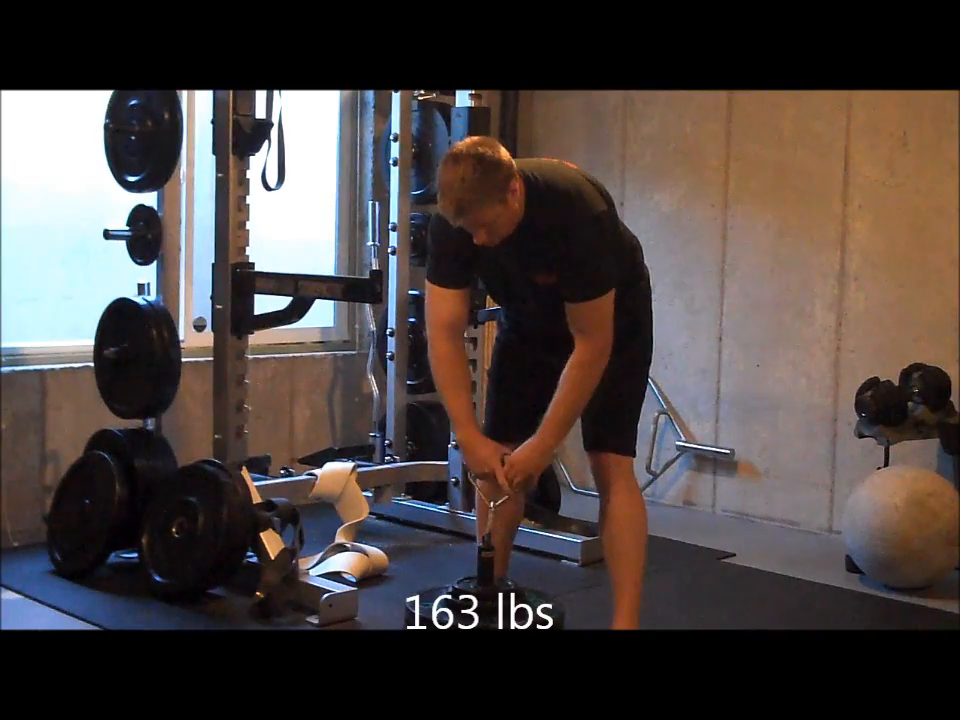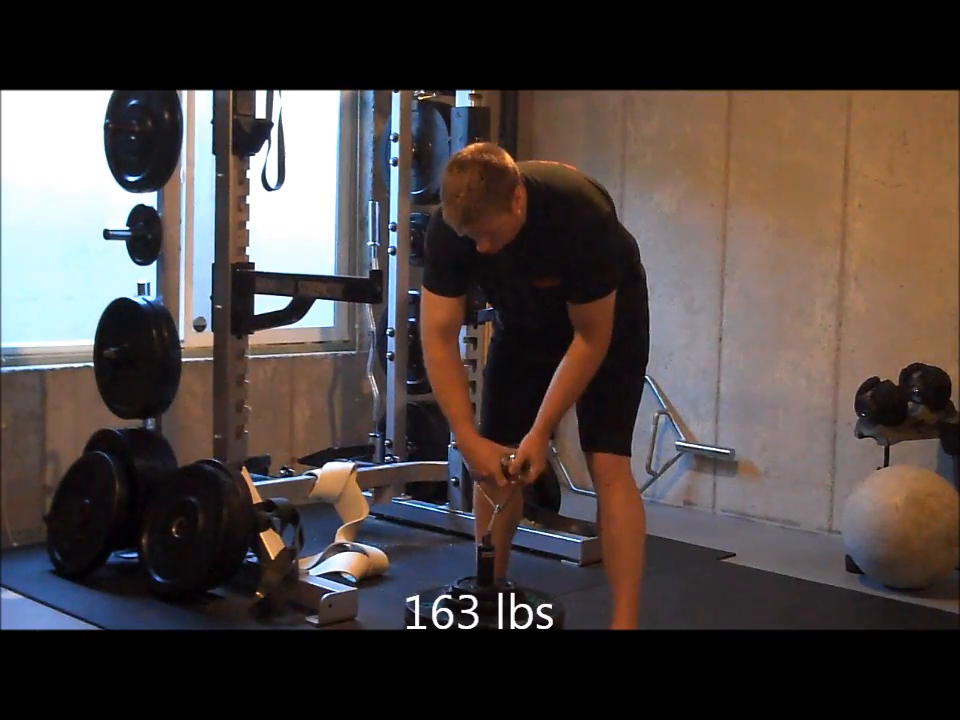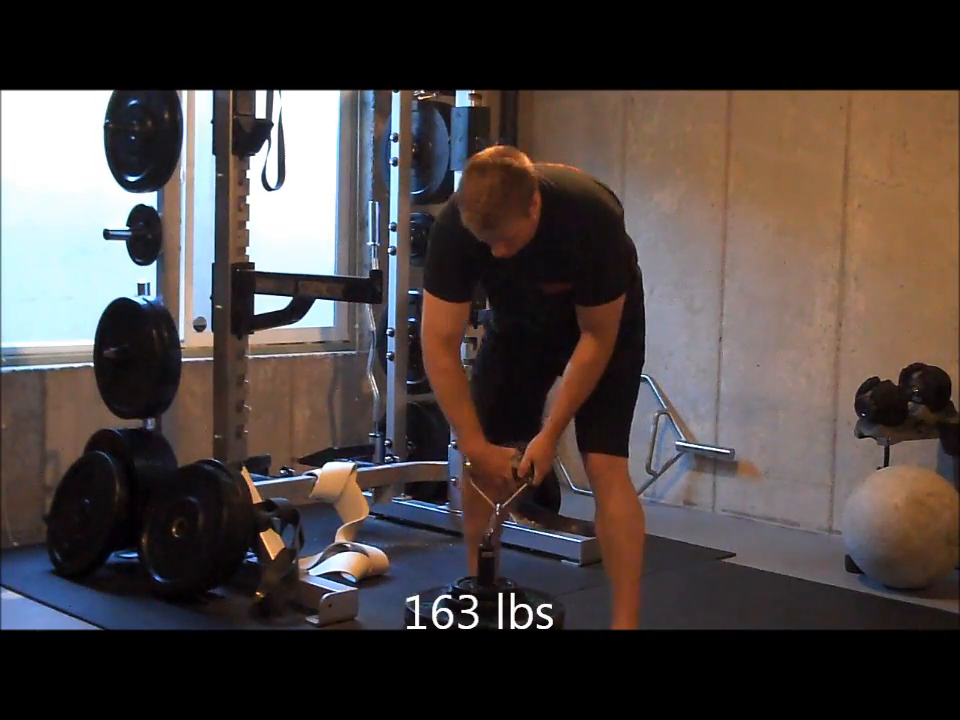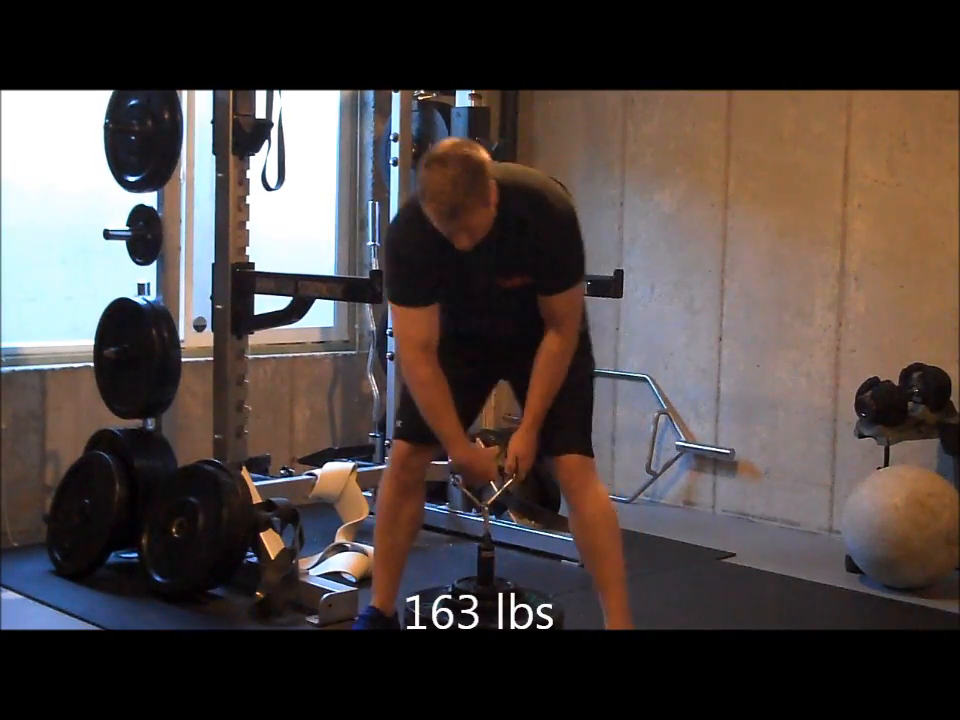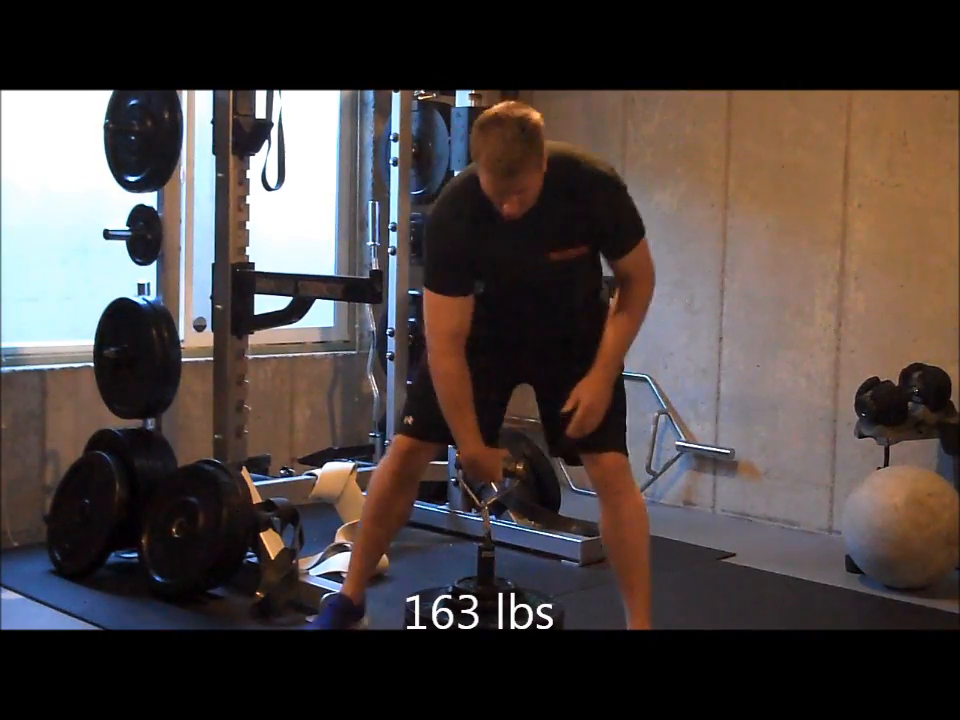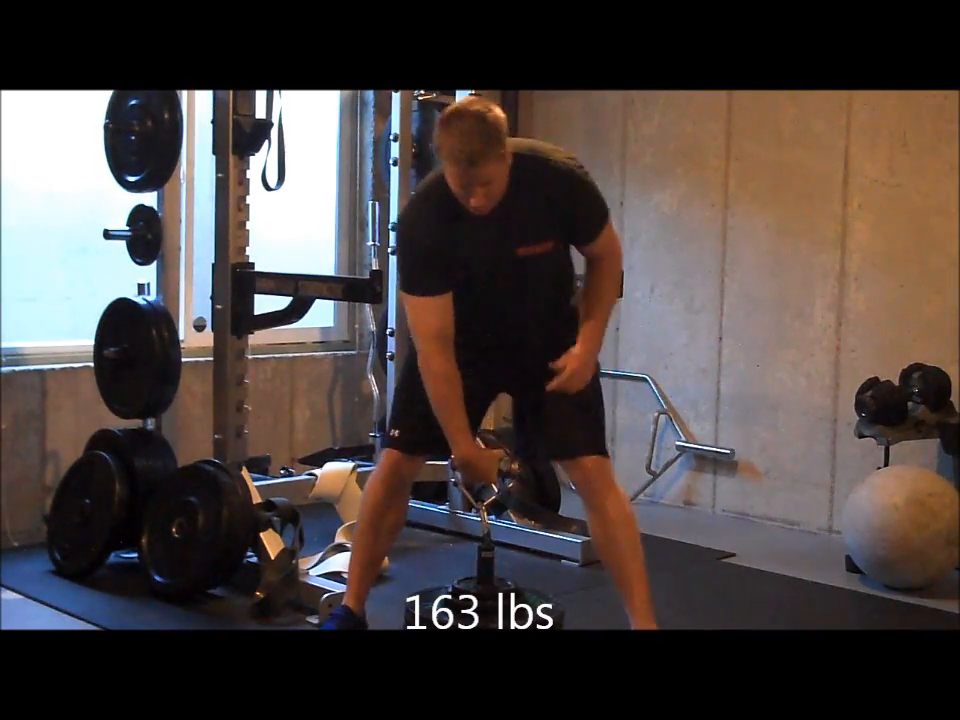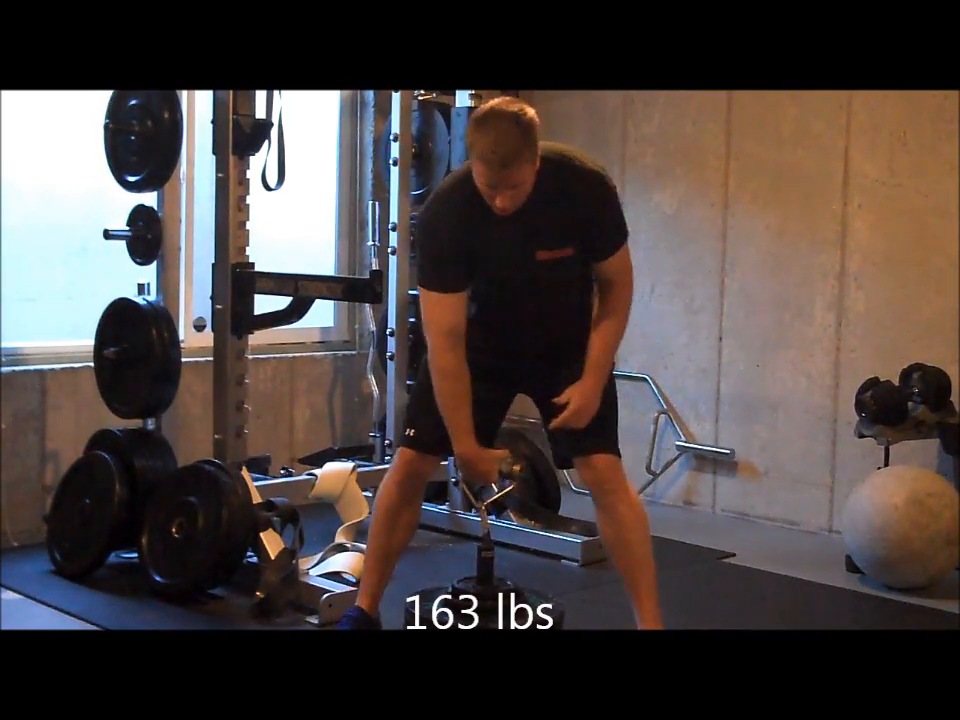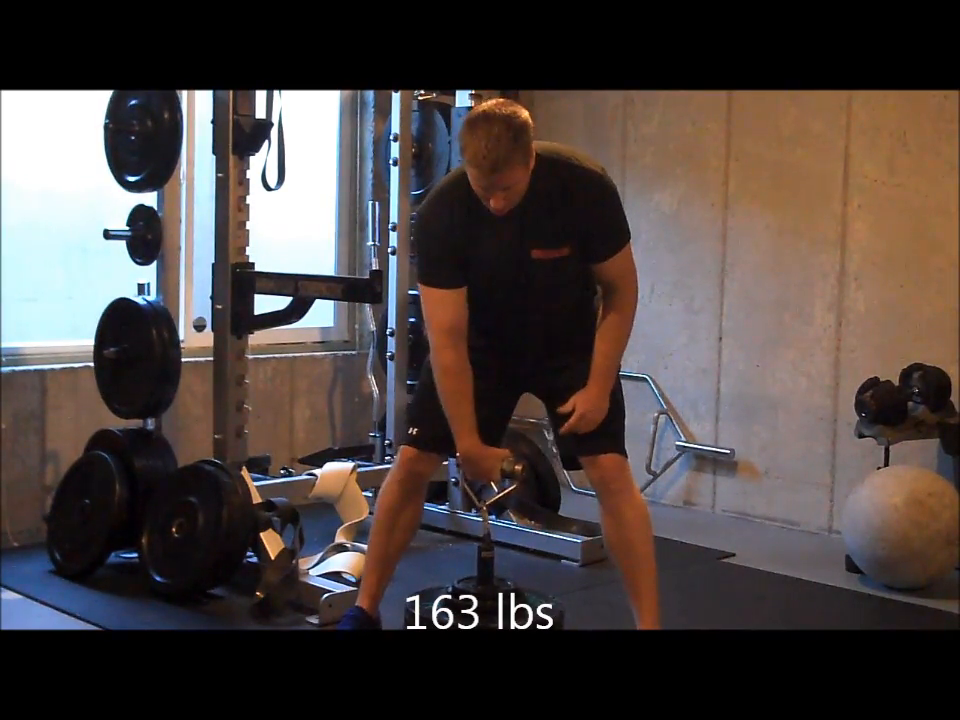
dt=0.5s
person 1, frame 1
left shoulder: (579, 212)
right shoulder: (452, 221)
left elbow: (591, 345)
right elbow: (444, 333)
left wrist: (544, 443)
right wrist: (468, 436)
left hip: (609, 321)
right hip: (527, 323)
left knee: (611, 466)
right knee: (496, 461)
left ankle: (626, 622)
person 1, frame 2
left shoulder: (581, 214)
right shoulder: (450, 226)
left elbow: (591, 337)
right elbow: (438, 336)
left wrist: (541, 431)
right wrist: (467, 438)
left hip: (604, 320)
right hip: (522, 324)
left knee: (607, 466)
right knee: (493, 462)
left ankle: (626, 621)
person 1, frame 3
left shoulder: (592, 217)
right shoulder: (455, 226)
left elbow: (598, 337)
right elbow: (440, 344)
left wrist: (550, 434)
right wrist: (475, 445)
left hip: (601, 320)
right hip: (516, 322)
left knee: (604, 465)
right knee: (487, 456)
left ankle: (626, 622)
person 1, frame 4
left shoulder: (544, 209)
right shoulder: (409, 233)
left elbow: (563, 327)
right elbow: (417, 351)
left wrist: (530, 428)
right wrist: (458, 447)
left hip: (540, 336)
right hip: (460, 334)
left knee: (573, 468)
right knee: (406, 458)
left ankle: (619, 623)
right ankle: (381, 612)
person 1, frame 5
left shoulder: (593, 186)
right shoulder: (453, 214)
left elbow: (638, 278)
right elbow: (447, 342)
left wrist: (604, 374)
right wrist: (471, 447)
left hip: (573, 334)
right hip: (485, 331)
left knee: (611, 470)
right knee: (407, 453)
left ankle: (640, 626)
right ankle: (348, 599)
person 1, frame 6
left shoulder: (560, 181)
right shoulder: (422, 218)
left elbow: (603, 261)
right elbow: (433, 345)
left wrist: (586, 347)
right wrist: (463, 445)
left hip: (549, 342)
right hip: (462, 341)
left knee: (592, 473)
right knee: (394, 465)
left ankle: (645, 624)
right ankle: (350, 610)
person 1, frame 7
left shoulder: (585, 187)
right shoulder: (444, 213)
left elbow: (617, 285)
right elbow: (445, 340)
left wrist: (594, 377)
right wrist: (466, 446)
left hip: (566, 343)
right hip: (479, 339)
left knee: (604, 472)
right knee: (410, 463)
left ankle: (650, 623)
right ankle: (363, 610)
person 1, frame 8
left shoulder: (585, 187)
right shoulder: (440, 214)
left elbow: (620, 290)
right elbow: (447, 339)
left wrist: (598, 385)
right wrist: (468, 443)
left hip: (570, 343)
right hip: (482, 343)
left knee: (610, 472)
right knee: (411, 463)
left ankle: (649, 623)
right ankle: (363, 611)
